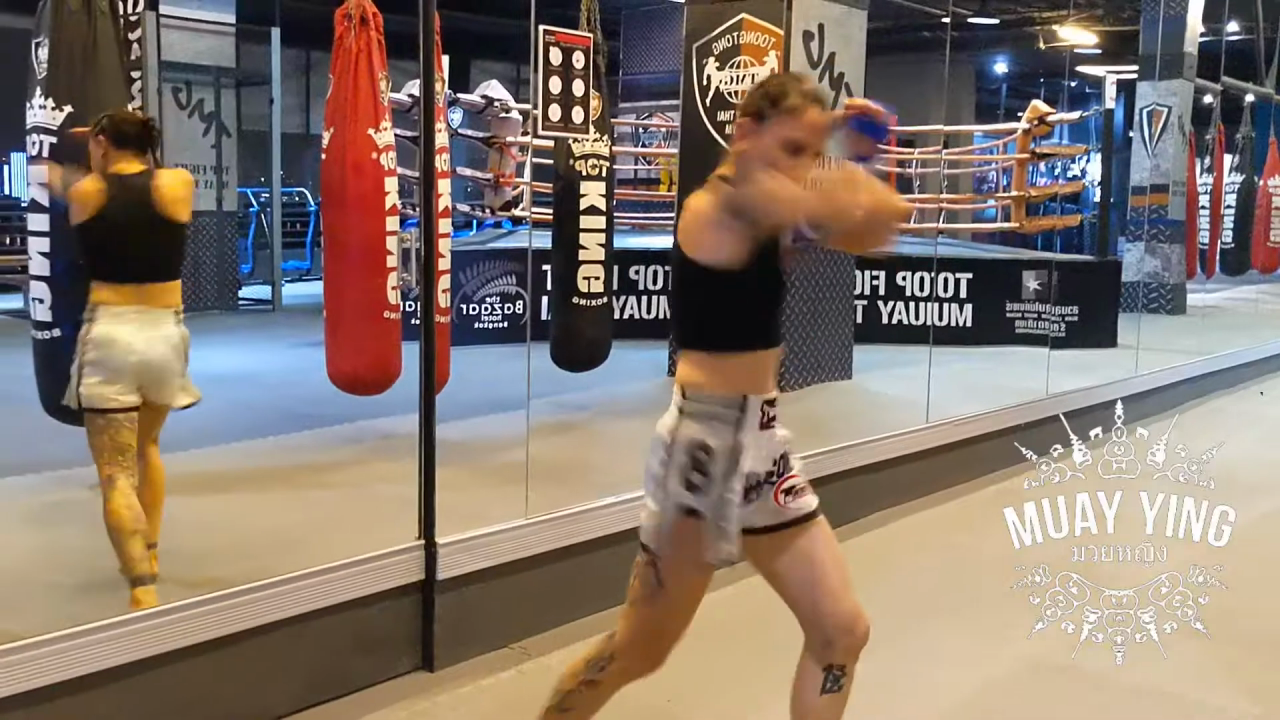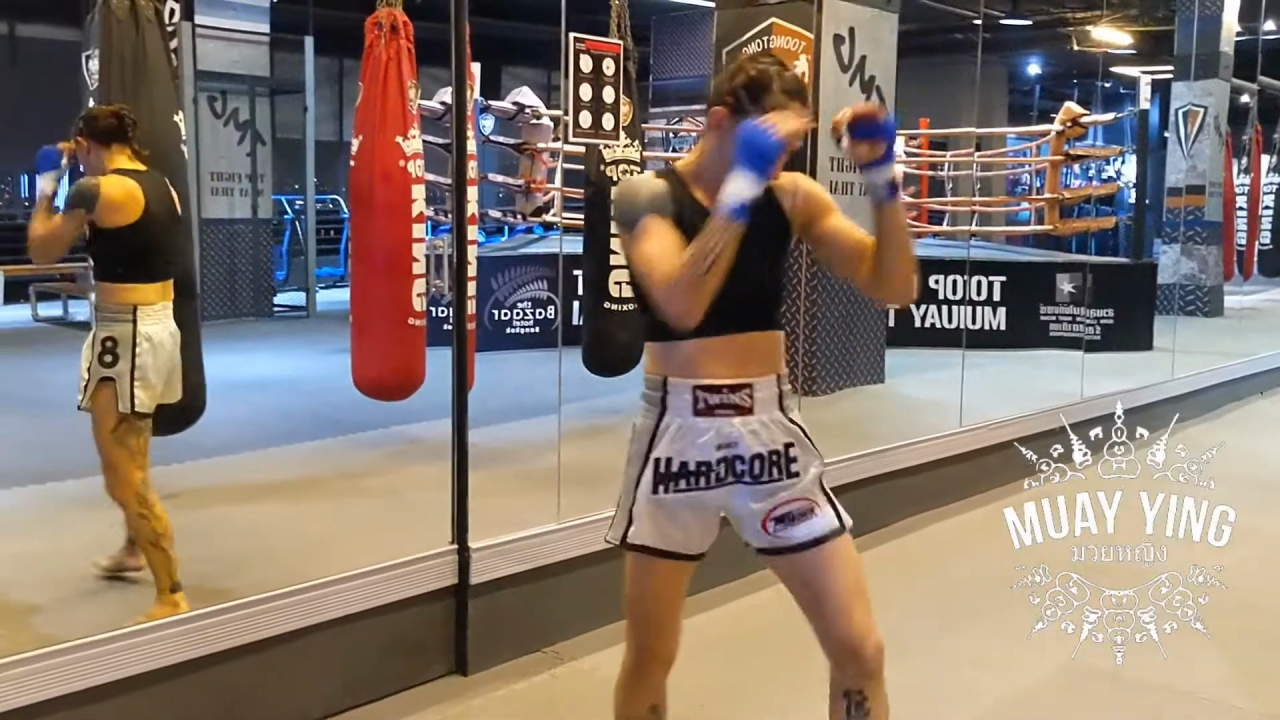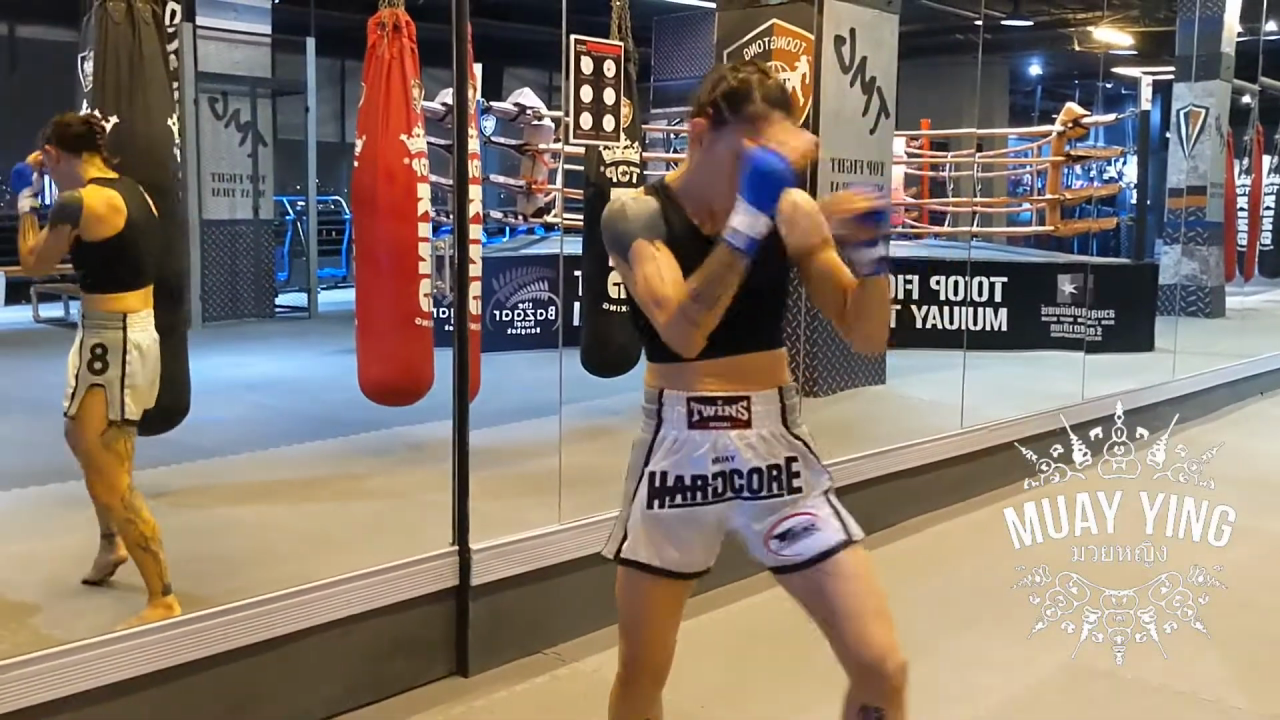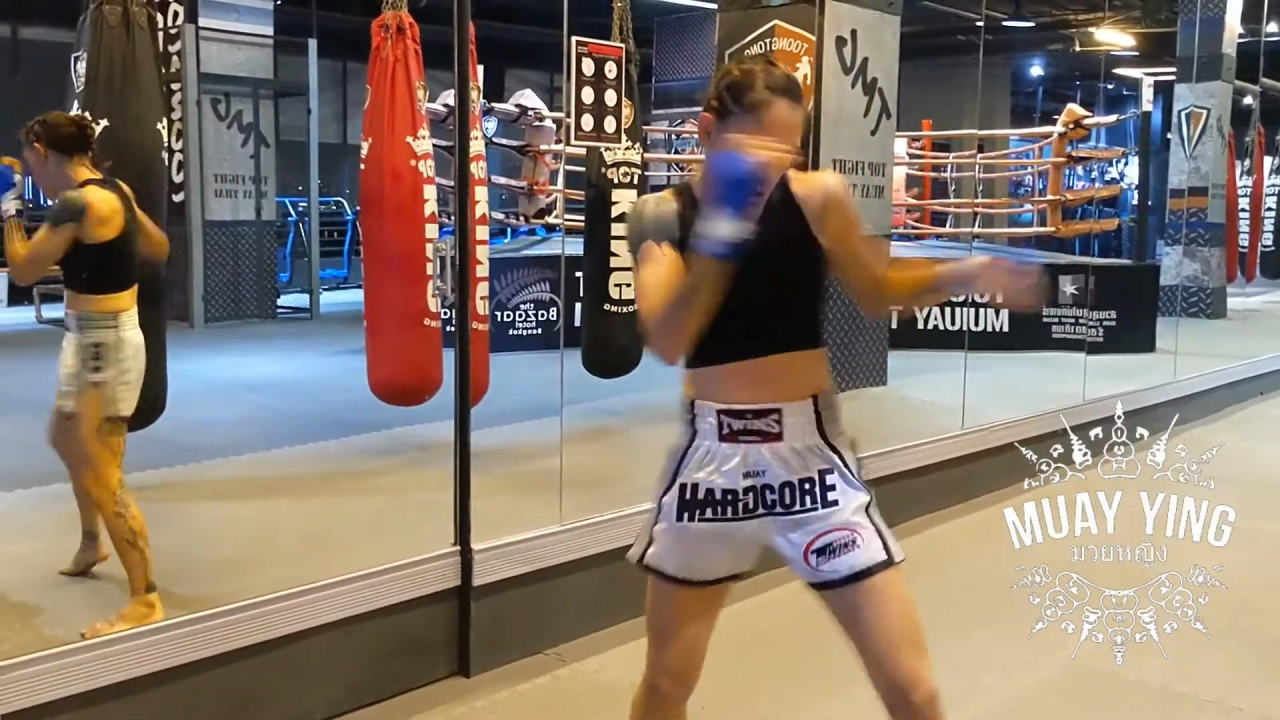
dt=0.7s
person 1, frame 1
left shoulder: (734, 193)
right shoulder: (720, 199)
right elbow: (871, 208)
left wrist: (854, 143)
left hip: (756, 438)
right hip: (709, 442)
left knee: (843, 630)
right knee: (637, 652)
person 1, frame 2
left shoulder: (793, 196)
right shoulder: (647, 195)
left elbow: (896, 290)
right elbow: (682, 305)
left wrist: (880, 176)
right wrist: (742, 185)
left hip: (771, 433)
right hip: (679, 436)
left knee: (860, 650)
right knee: (647, 661)
person 1, frame 3
left shoulder: (794, 213)
right shoulder: (637, 214)
left elbow: (869, 336)
right elbow: (684, 333)
left wrist: (872, 253)
right wrist: (751, 218)
left hip: (774, 447)
right hip: (679, 445)
left knee: (880, 665)
person 1, frame 4
left shoulder: (813, 197)
right shoulder: (660, 215)
left elbow: (877, 287)
right elbow: (665, 343)
left wrist: (969, 272)
right wrist: (722, 221)
left hip: (809, 458)
right hip: (714, 460)
person 2, frame 1
left shoulder: (82, 190)
right shoulder: (175, 183)
right wrist: (137, 160)
left hip: (107, 338)
right hip: (162, 335)
left knee: (115, 477)
right knee: (143, 449)
left ankle: (141, 595)
right ankle: (145, 555)
person 2, frame 2
left shoulder: (96, 189)
right shoulder: (162, 186)
left elbow: (42, 250)
left wrist: (47, 182)
left hip: (123, 336)
right hip: (159, 328)
left knee: (126, 480)
right knee: (125, 454)
left ankle: (170, 598)
right ankle: (134, 550)
person 2, frame 3
left shoulder: (79, 203)
right shoulder: (130, 191)
left elbow: (33, 262)
left wrist: (26, 196)
left hip: (110, 344)
right hip: (132, 335)
left knee: (112, 486)
right knee: (80, 436)
left ankle: (162, 602)
right ankle: (110, 546)
person 2, frame 4
left shoulder: (78, 204)
right shoulder: (114, 189)
right elbow: (159, 248)
left hip: (101, 345)
right hip: (110, 336)
left knee: (102, 481)
right knee: (66, 442)
left ankle: (145, 601)
right ankle: (90, 545)
